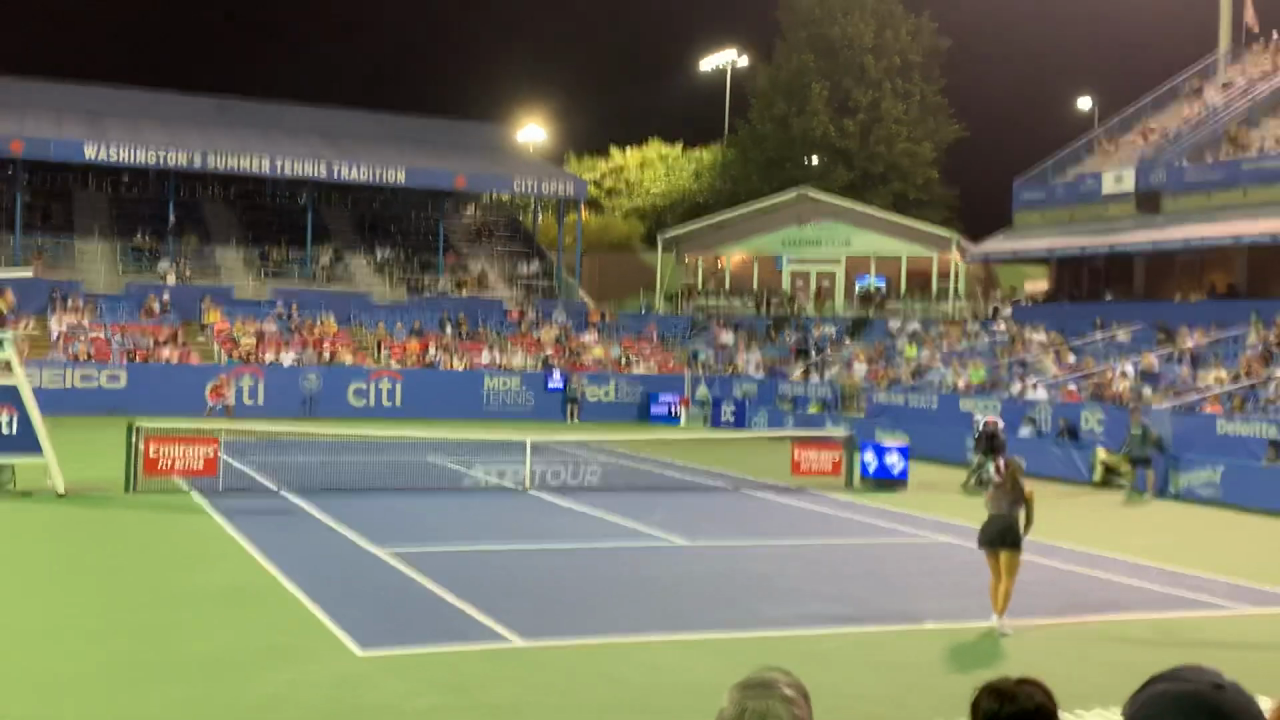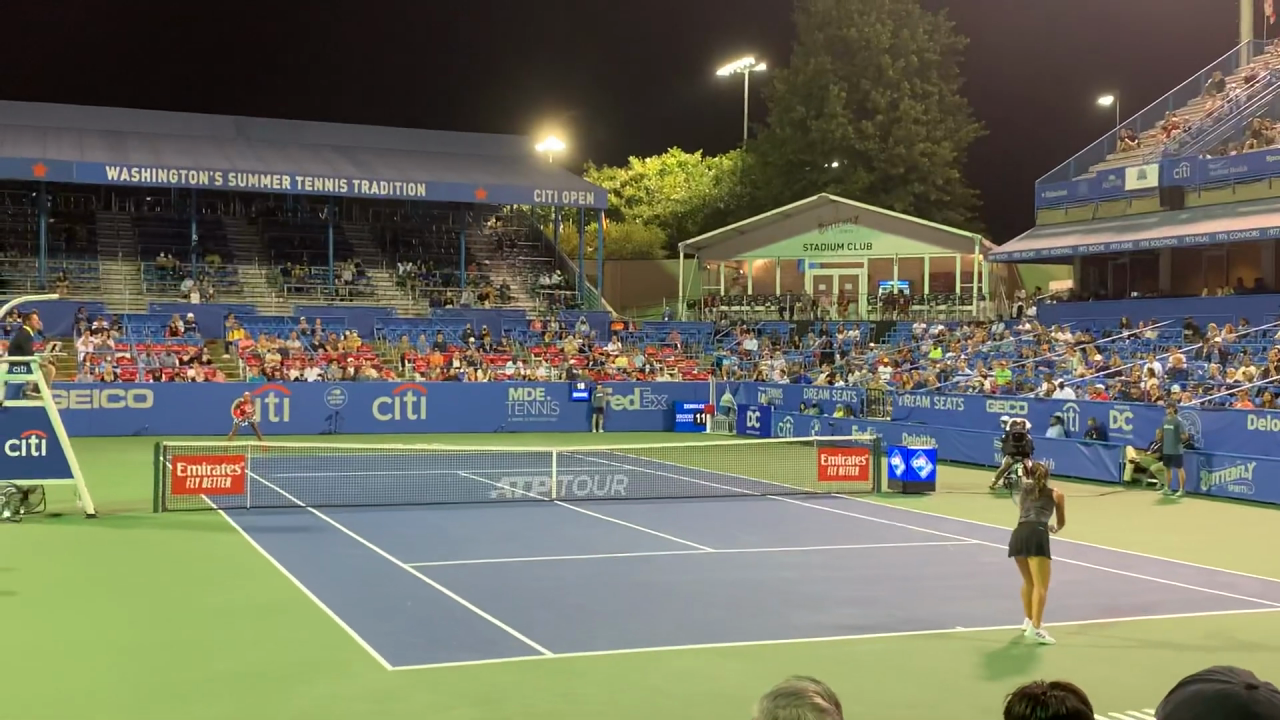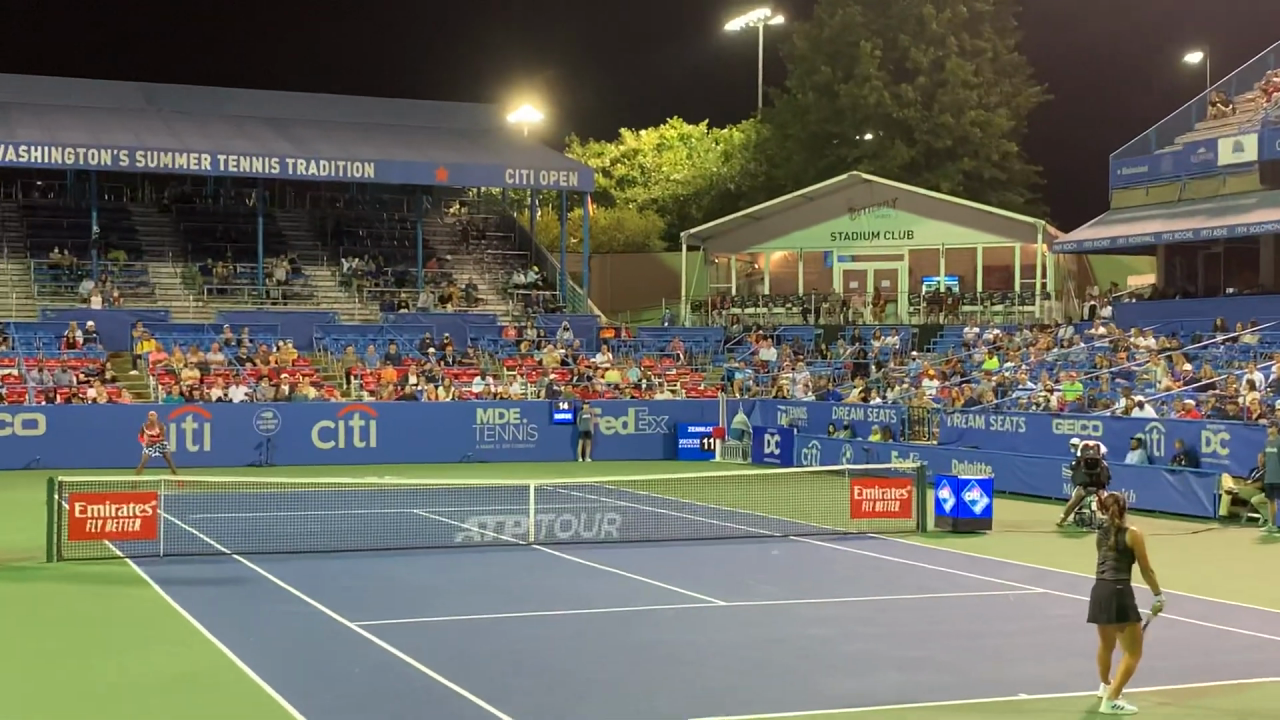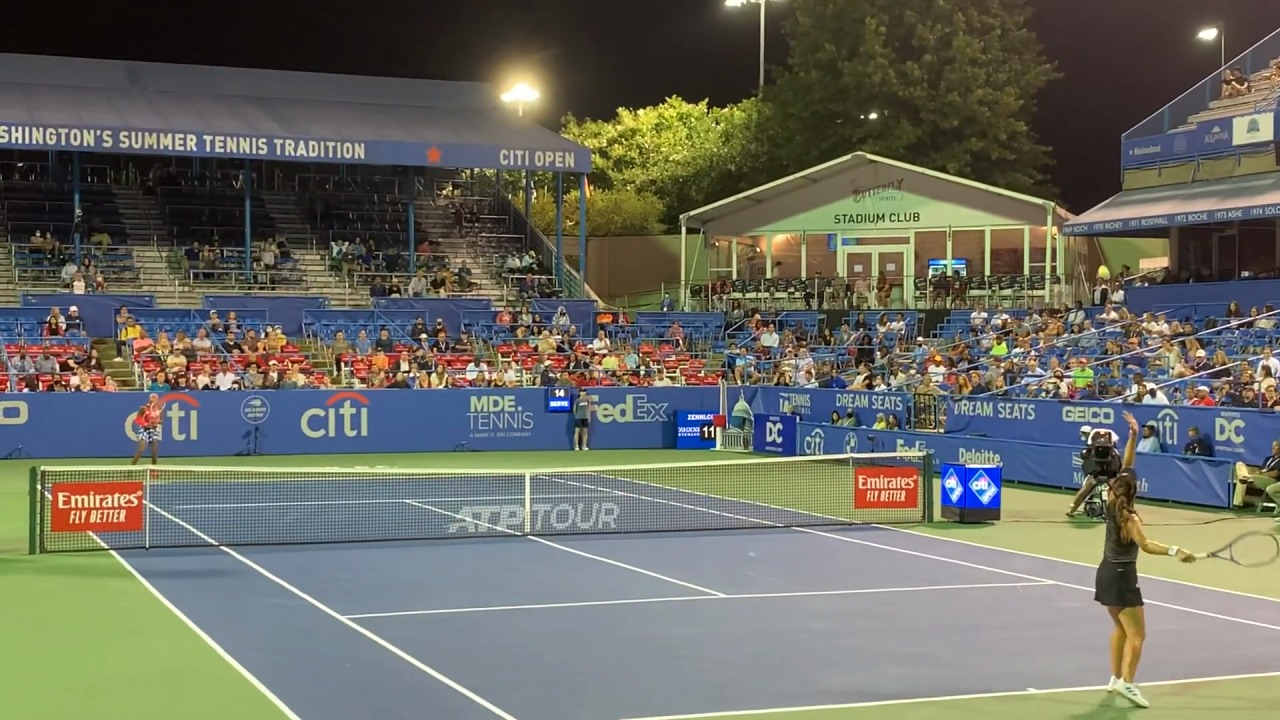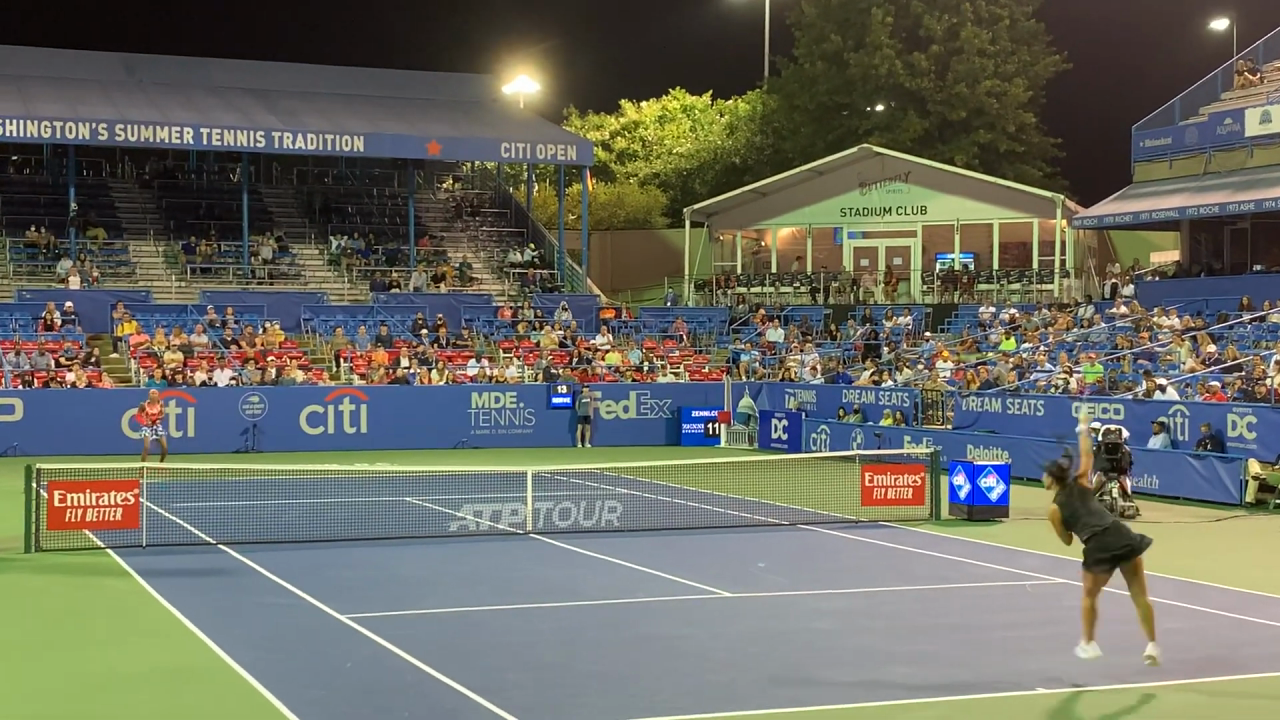
dt=0.7s
person 1, frame 1
left shoulder: (994, 486)
right shoulder: (1025, 490)
right elbow: (1028, 521)
right wrist: (1022, 534)
left hip: (988, 528)
right hip: (1008, 529)
left knee: (996, 577)
right knee: (1008, 579)
left ankle: (997, 615)
right ankle: (998, 617)
person 1, frame 2
left shoulder: (1025, 492)
right shoulder: (1056, 494)
right elbow: (1061, 522)
right wrist: (1054, 528)
left hip: (1018, 534)
right hip: (1037, 536)
left knee: (1028, 582)
right knee: (1040, 586)
left ankle: (1028, 620)
right ankle: (1035, 627)
person 1, frame 3
left shoulder: (1102, 534)
right shoulder: (1132, 534)
right elbow: (1146, 571)
right wrist: (1158, 596)
left hip: (1099, 593)
right hip: (1119, 595)
left knee: (1106, 645)
right knee: (1133, 653)
left ankle: (1105, 685)
right ankle: (1111, 700)
person 1, frame 4
left shoulder: (1111, 505)
right shoulder: (1130, 519)
left elbow: (1126, 467)
right elbow: (1146, 545)
right wrist: (1175, 551)
left hip: (1105, 574)
right hip: (1122, 577)
left knee: (1120, 629)
right knee: (1136, 635)
left ankle: (1115, 679)
right ankle: (1126, 682)
person 1, frame 5
left shoulder: (1055, 509)
right shoulder: (1080, 484)
left elbow: (1068, 541)
right elbow: (1087, 457)
right wrist: (1084, 429)
left hip: (1100, 551)
right hip: (1122, 535)
left knee: (1089, 597)
right knee: (1140, 597)
left ankle: (1089, 644)
right ankle: (1152, 645)
